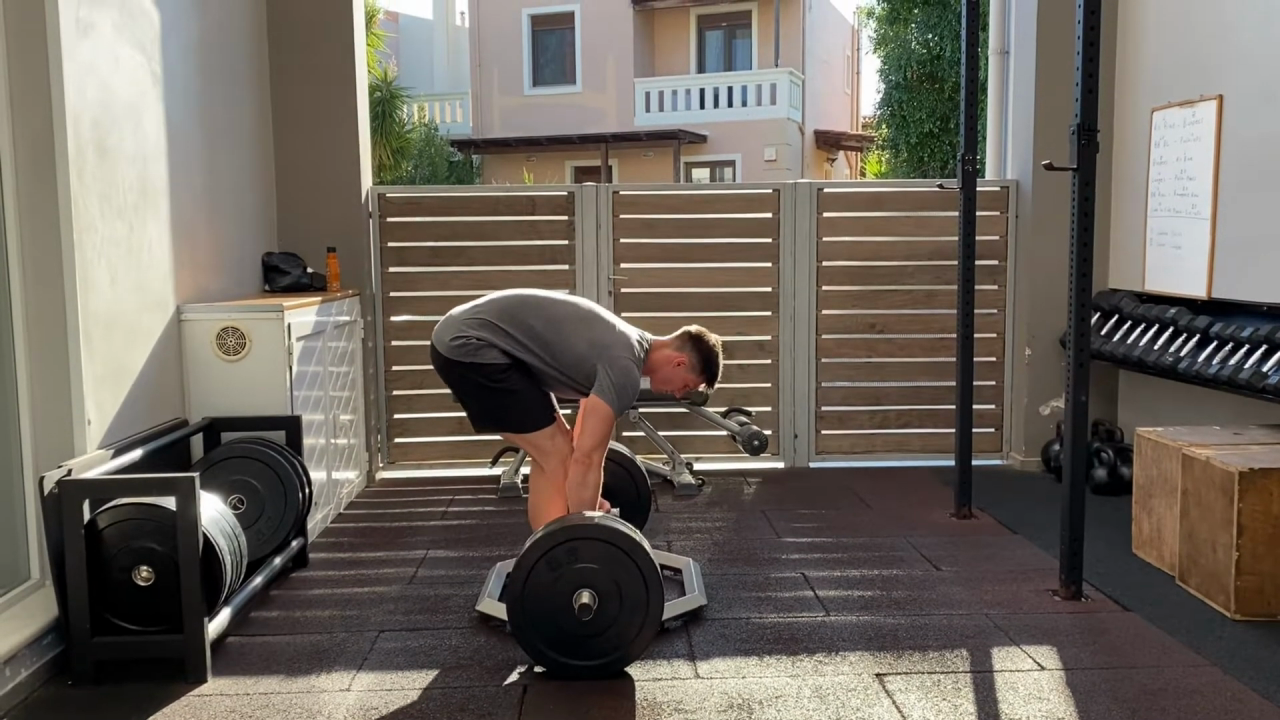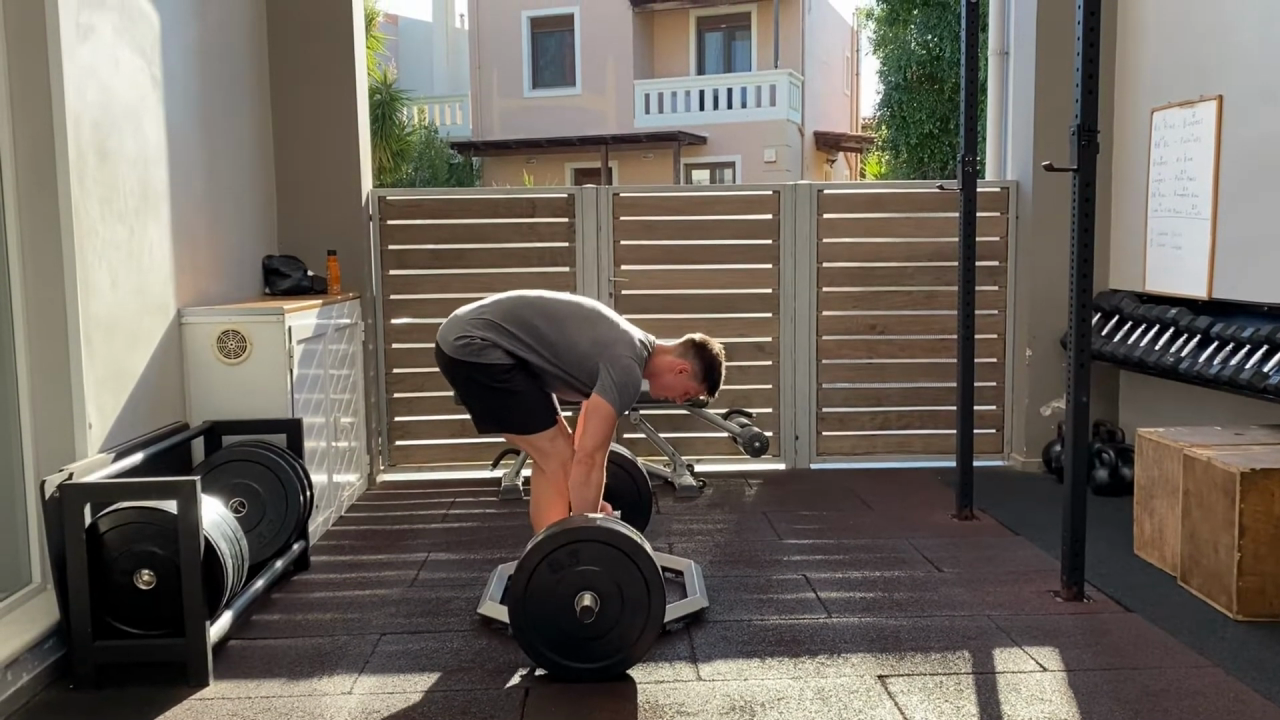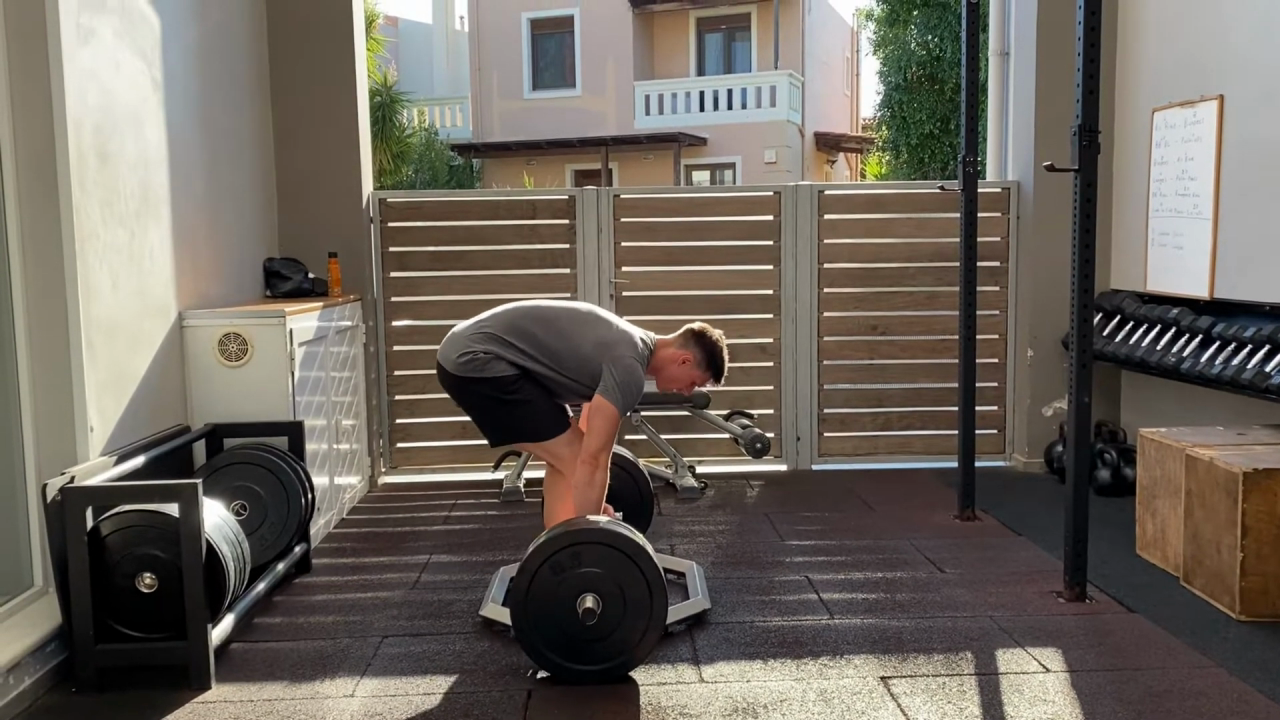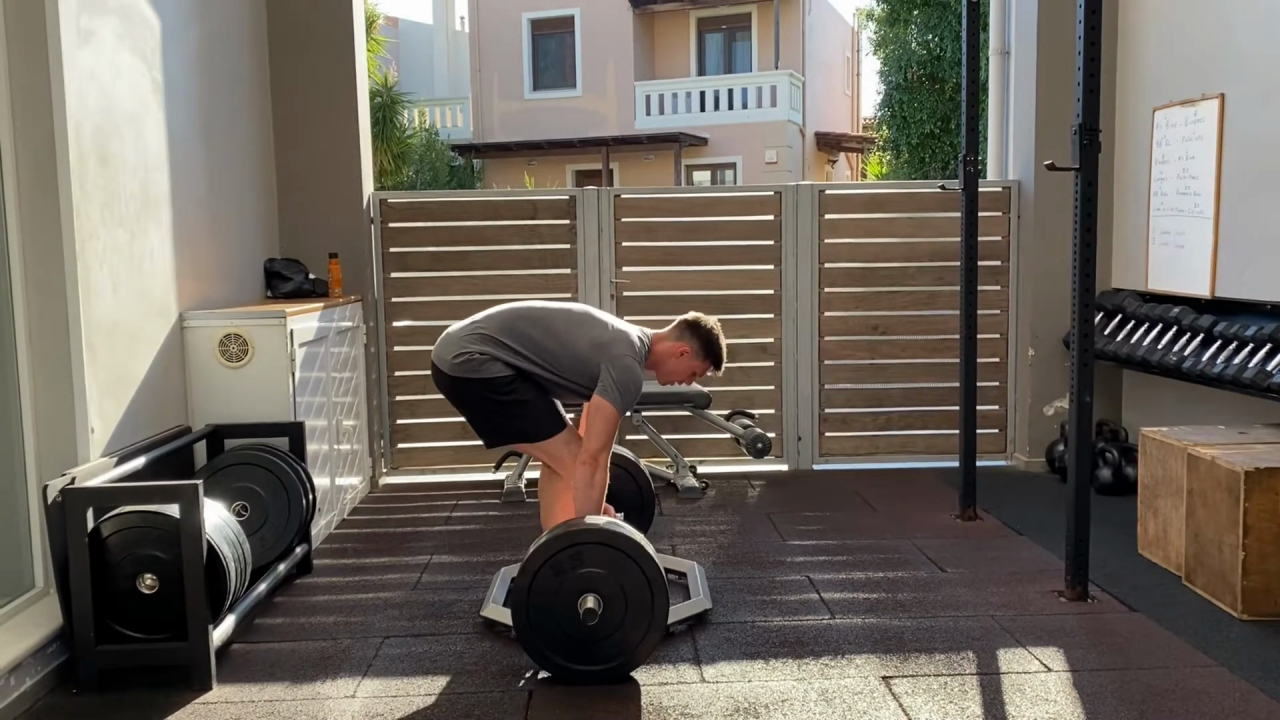
dt=0.4s
person 1, frame 1
left shoulder: (626, 346)
right shoulder: (624, 369)
left elbow: (583, 442)
right elbow: (586, 459)
left wrist: (588, 502)
left hip: (469, 339)
right hip: (469, 344)
left knee: (552, 452)
right knee: (556, 457)
person 1, frame 2
left shoulder: (628, 347)
right shoulder: (626, 367)
left elbow: (586, 442)
right elbow: (588, 458)
left wrist: (590, 505)
left hip: (473, 341)
right hip: (472, 345)
left knee: (556, 453)
right knee: (557, 457)
person 1, frame 3
left shoulder: (627, 346)
right shoulder: (628, 367)
left elbow: (589, 448)
right elbow: (592, 460)
left wrist: (592, 507)
left hip: (470, 352)
right hip: (474, 360)
left knee: (567, 457)
right knee: (572, 461)
person 1, frame 4
left shoulder: (625, 343)
right shoulder: (627, 365)
left elbow: (589, 446)
right elbow: (592, 459)
left wrist: (593, 505)
left hip: (469, 352)
right hip: (469, 360)
left knee: (562, 457)
right knee: (568, 461)
